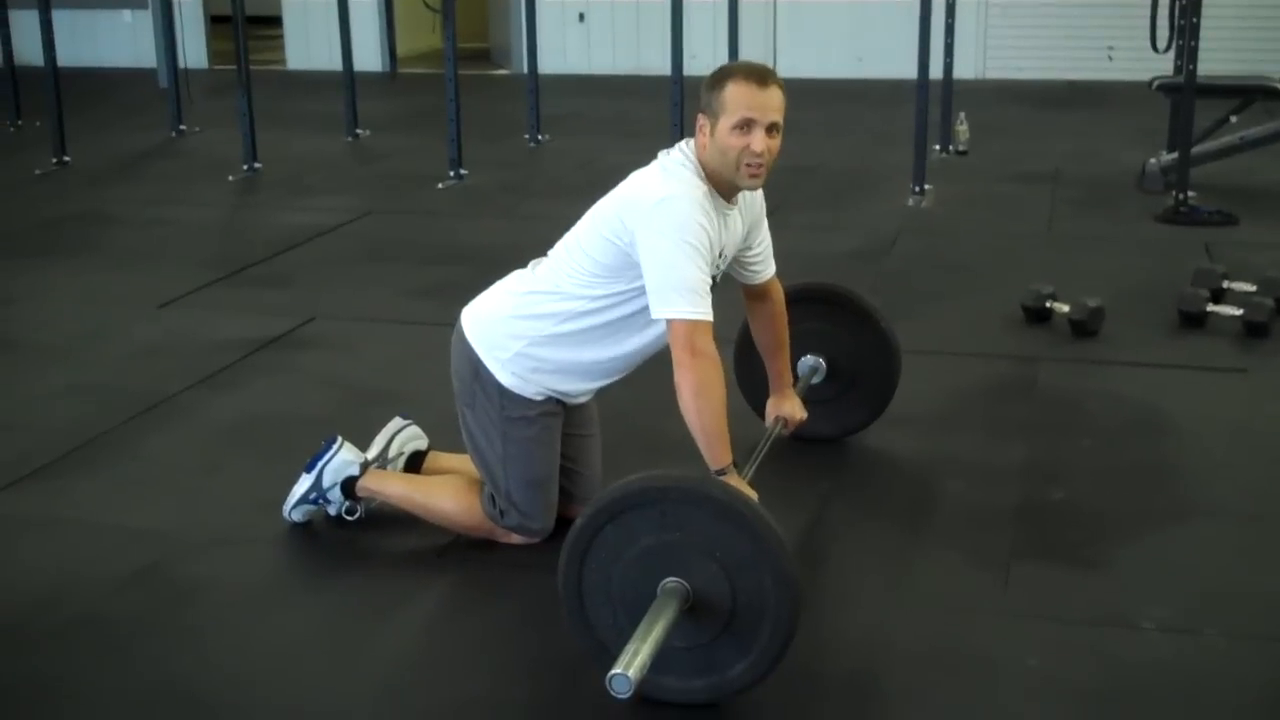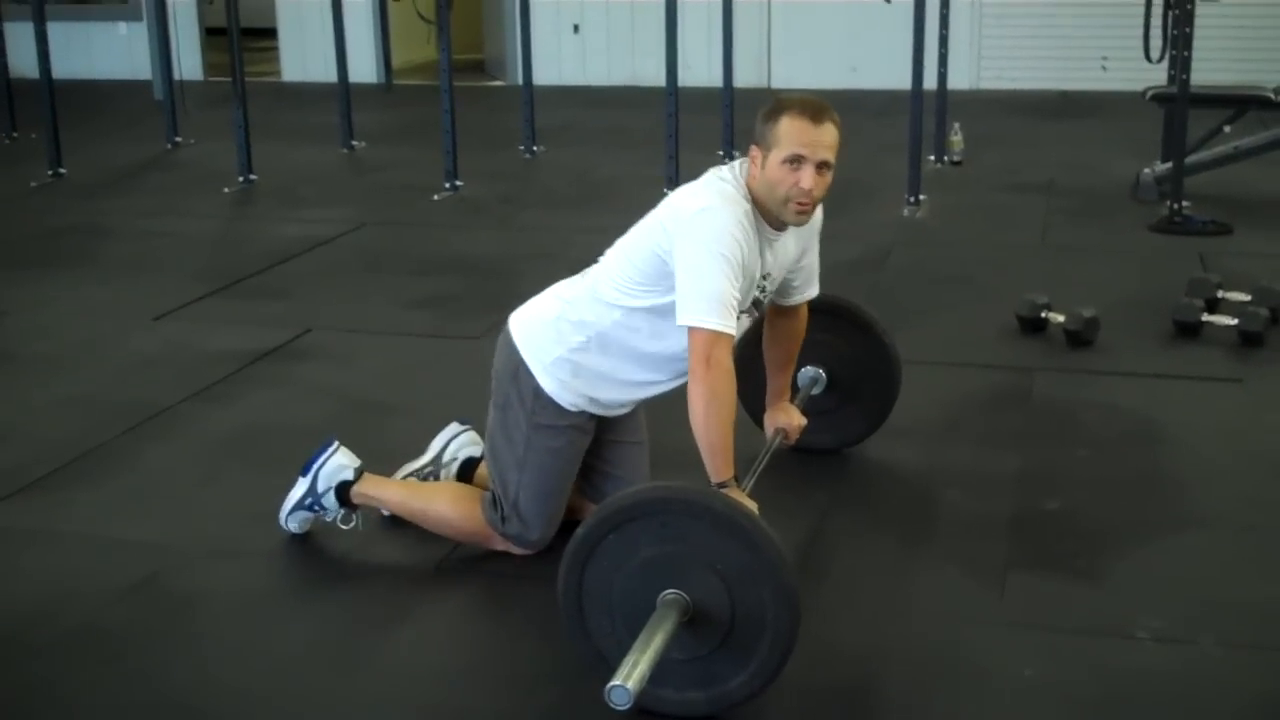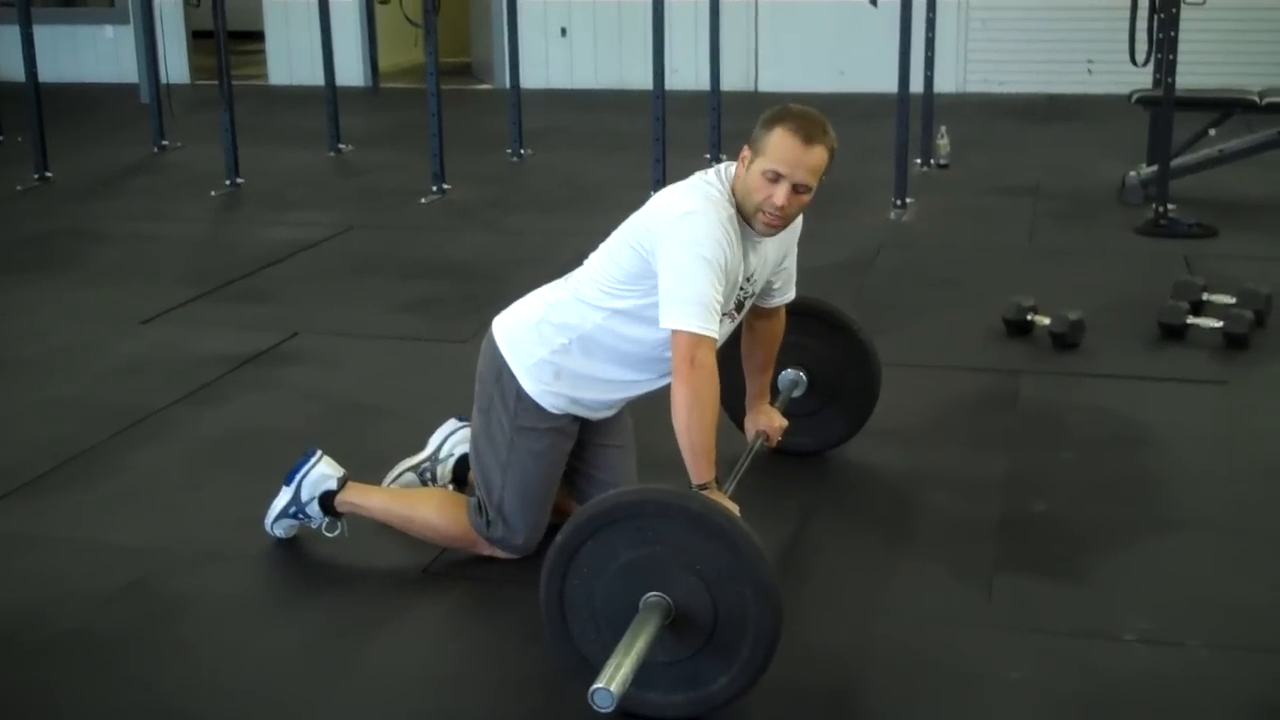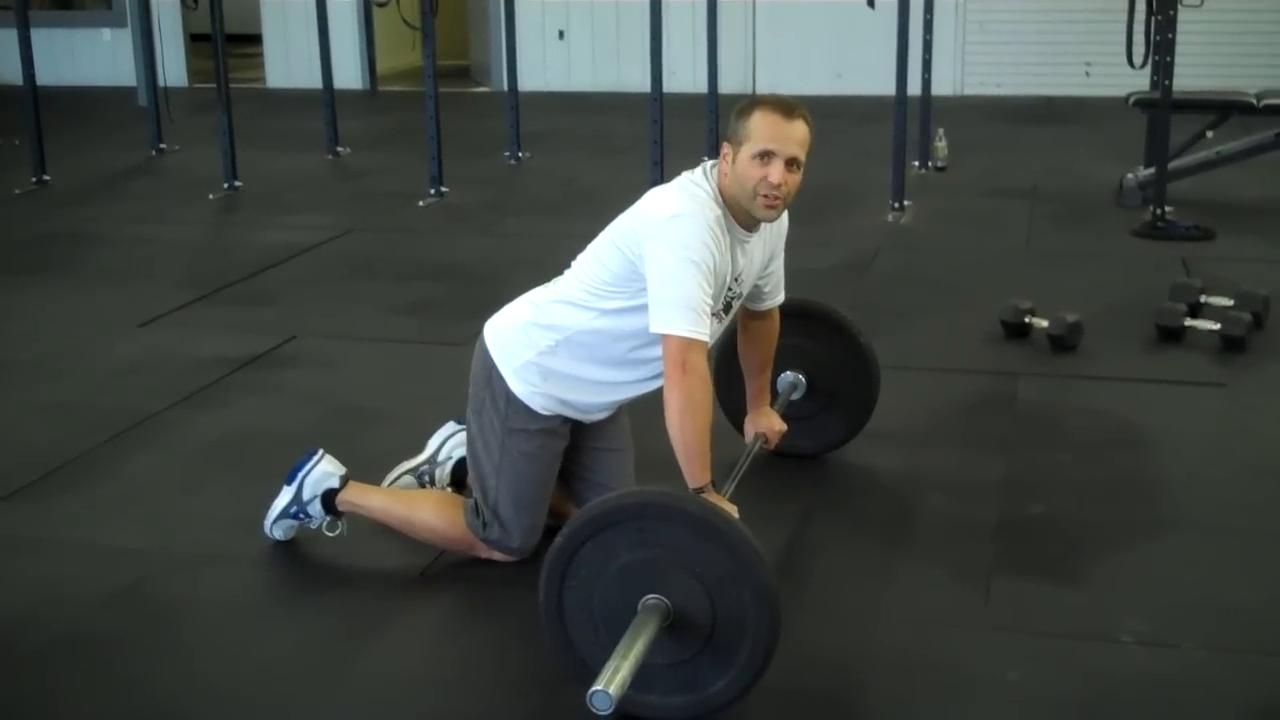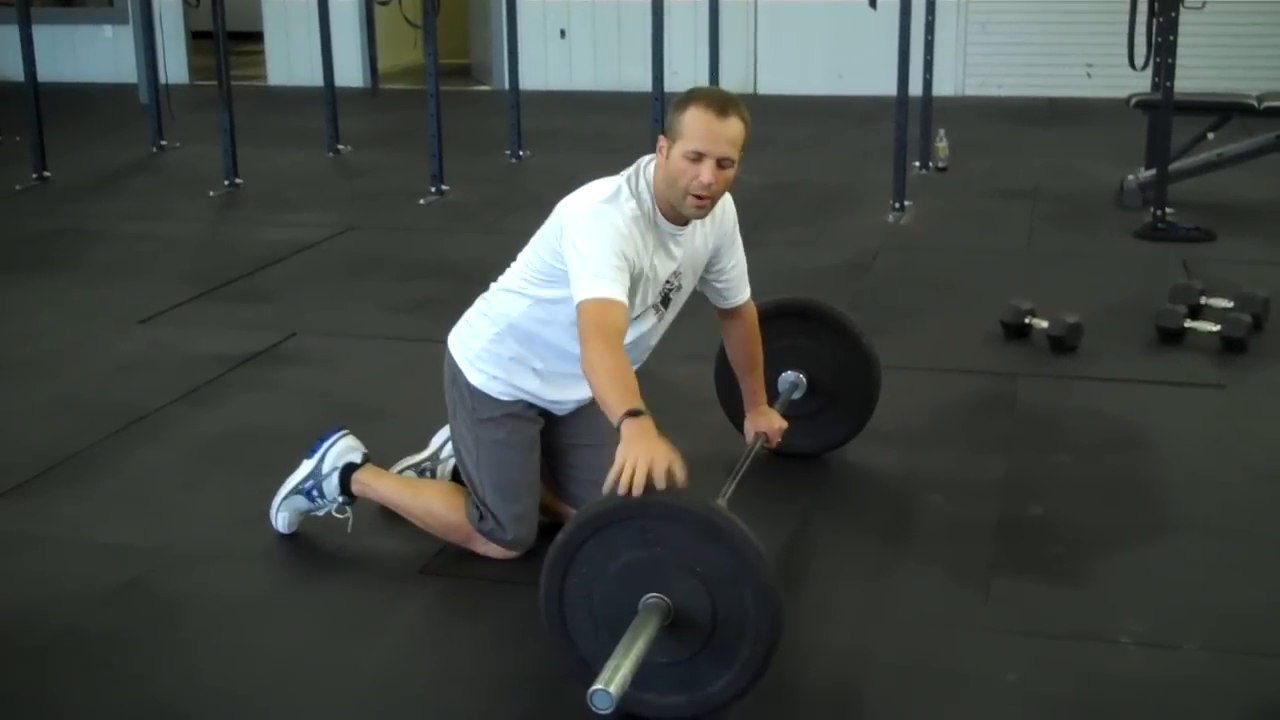
dt=1s
person 1, frame 1
left shoulder: (742, 192)
right shoulder: (674, 205)
left elbow: (763, 290)
right elbow: (692, 352)
left wrist: (782, 390)
right wrist: (725, 476)
left hip: (552, 359)
right hip: (508, 358)
left knee: (574, 504)
right knee: (523, 524)
left ankle: (408, 461)
right ankle: (353, 476)
person 1, frame 2
left shoulder: (799, 213)
right shoulder: (716, 218)
left elbow: (789, 305)
right elbow: (709, 362)
left wrist: (779, 401)
right wrist: (724, 489)
left hip: (605, 377)
right hip: (553, 366)
right knee: (518, 534)
left ankle: (468, 463)
right ankle: (347, 482)
person 1, frame 3
left shoulder: (779, 218)
right shoulder: (698, 220)
left elbow: (766, 308)
right elbow: (693, 362)
left wrist: (758, 404)
right wrist: (706, 491)
left hip: (591, 381)
right hip: (537, 369)
right knee: (508, 538)
left ankle: (464, 458)
right ankle: (330, 489)
person 1, frame 4
left shoulder: (767, 216)
right shoulder: (685, 222)
left elbow: (760, 310)
right elbow: (685, 367)
left wrist: (759, 406)
right wrist: (702, 493)
left hip: (587, 384)
right hip: (530, 373)
right knee: (504, 542)
left ankle: (463, 460)
right ankle: (331, 490)
person 1, frame 5
left shoulder: (716, 213)
right shoulder: (605, 215)
left elbow: (736, 308)
right elbow: (600, 339)
left wrist: (756, 406)
right wrist: (635, 425)
left hip: (568, 385)
right hip: (497, 372)
right knee: (504, 539)
left ankle: (462, 459)
right ankle: (346, 473)
